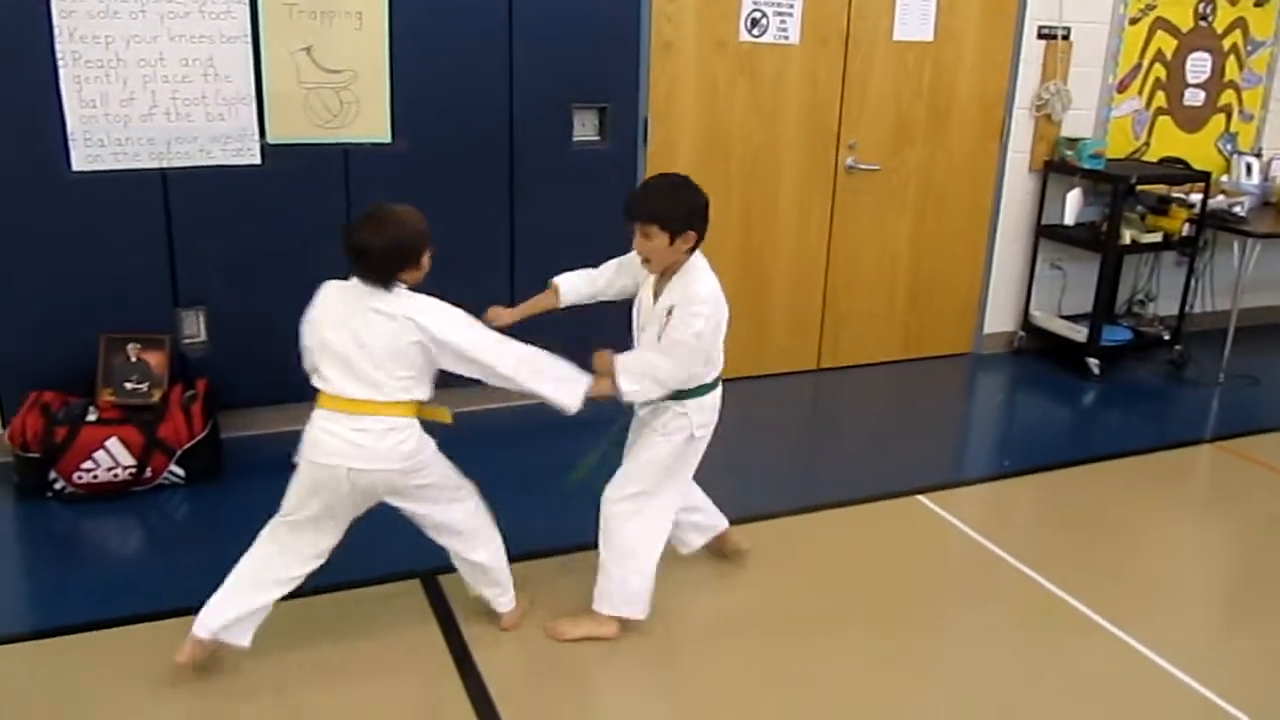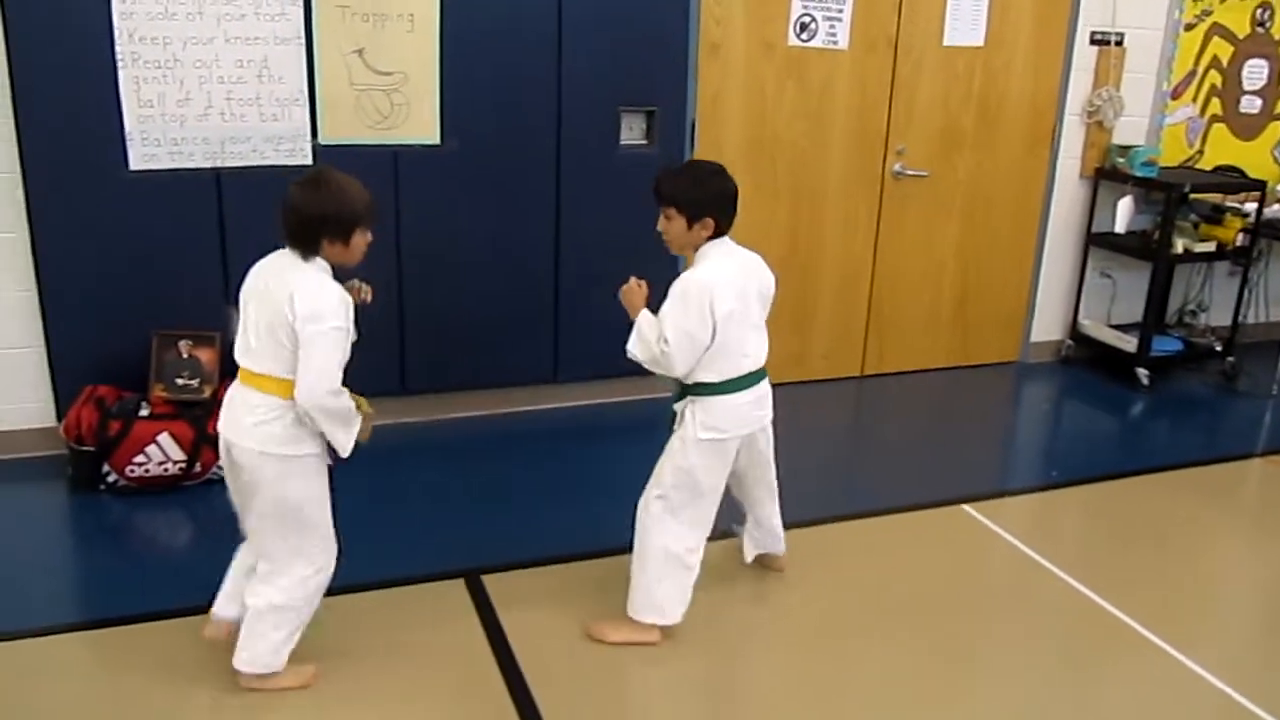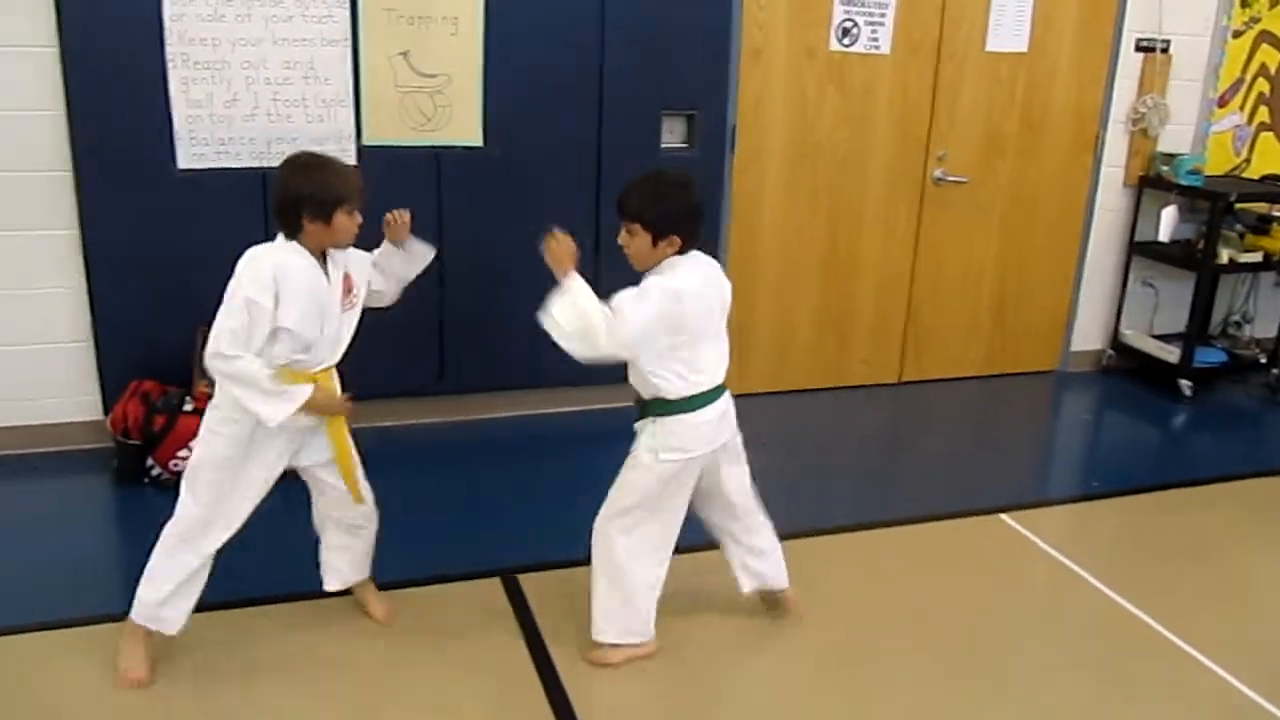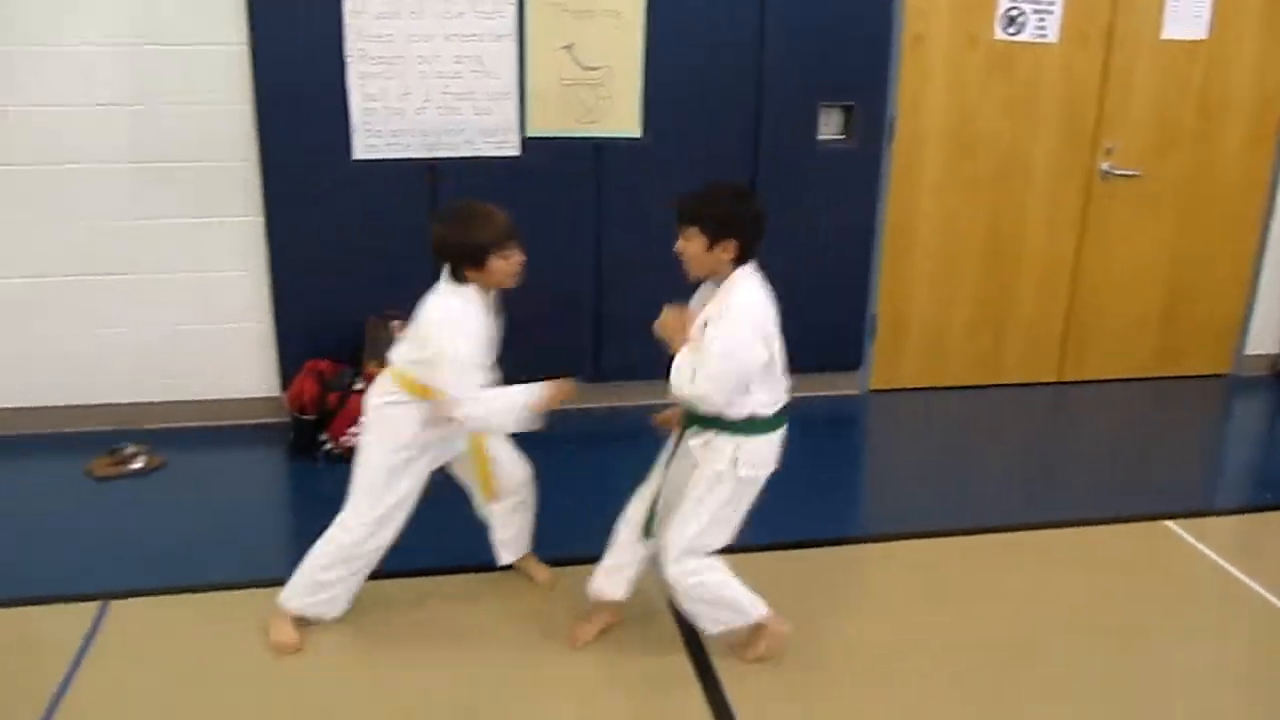
dt=0.5s
person 1, frame 1
left shoulder: (327, 300)
right shoulder: (428, 317)
right elbow: (503, 357)
right wrist: (578, 384)
left hip: (328, 444)
right hip: (394, 450)
left knee: (290, 537)
right knee: (464, 515)
left ankle: (211, 634)
right ankle: (505, 604)
person 1, frame 2
left shoulder: (266, 269)
right shoulder: (326, 299)
right elbow: (317, 393)
right wrist: (353, 424)
left hip: (240, 417)
right hip: (283, 436)
left knee: (271, 538)
right knee: (305, 557)
left ankle: (229, 614)
right ankle: (260, 664)
person 1, frame 3
left shoulder: (345, 261)
right shoulder: (264, 266)
left elbow: (385, 286)
right elbow: (225, 354)
left wrist: (399, 245)
right wrist: (302, 395)
left hip: (313, 408)
right hip: (253, 411)
left knee: (353, 498)
right knee: (203, 521)
left ankle: (354, 580)
right ankle: (143, 627)
person 1, frame 4
left shoulder: (475, 290)
right shoulder: (456, 318)
right elbow: (465, 402)
right wrist: (539, 397)
left hip: (451, 410)
right hip: (403, 414)
left knee: (513, 476)
right knee: (367, 523)
left ankle: (519, 554)
right ankle: (291, 608)
person 2, frame 1
left shoulder: (701, 296)
right shoulder: (645, 268)
left elbow: (675, 368)
right elbow: (589, 281)
left wrist: (616, 368)
right wrist: (517, 310)
left hip: (684, 410)
right hip: (659, 403)
left knee: (629, 501)
right knee: (665, 484)
left ankle: (609, 614)
right ankle: (718, 536)
person 2, frame 2
left shoulder: (695, 283)
right shoulder: (753, 265)
left elbow: (670, 358)
left wrist: (640, 313)
left hip: (714, 412)
right hip: (754, 396)
left knee: (666, 507)
right knee: (753, 484)
left ankle: (647, 619)
right ankle: (769, 549)
person 2, frame 3
left shoulder: (663, 294)
right shoulder: (709, 275)
left elbow: (597, 335)
left wrist: (568, 275)
left hip: (675, 430)
right hip: (714, 411)
left knee: (621, 531)
right knee: (732, 505)
left ankle: (629, 635)
right ankle: (773, 586)
person 2, frame 4
left shoulder: (747, 308)
right shoulder: (716, 291)
left elbow: (709, 387)
left wrist: (684, 342)
right wrist: (686, 407)
left hip: (738, 449)
right hip: (704, 430)
left knee: (683, 556)
right knee: (643, 514)
left ankle: (761, 623)
right ankle: (607, 601)
